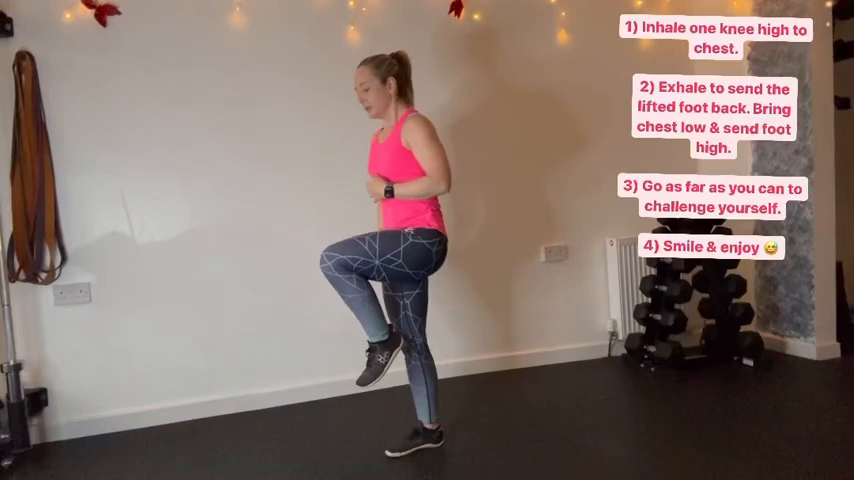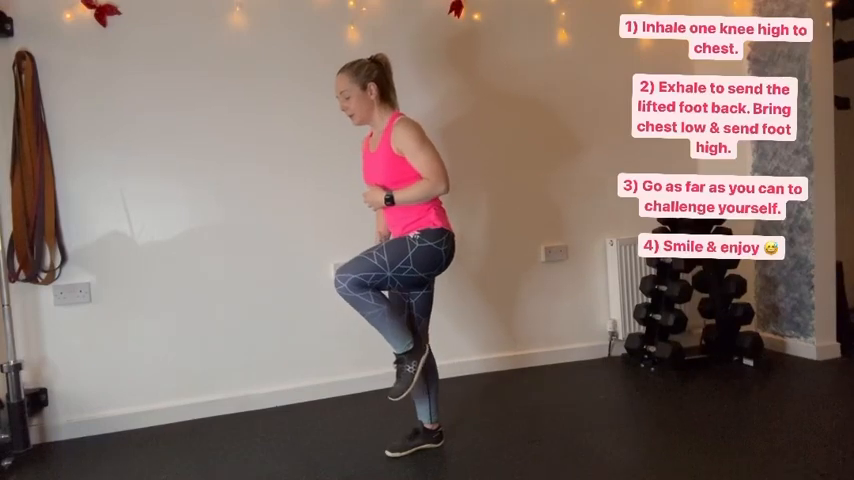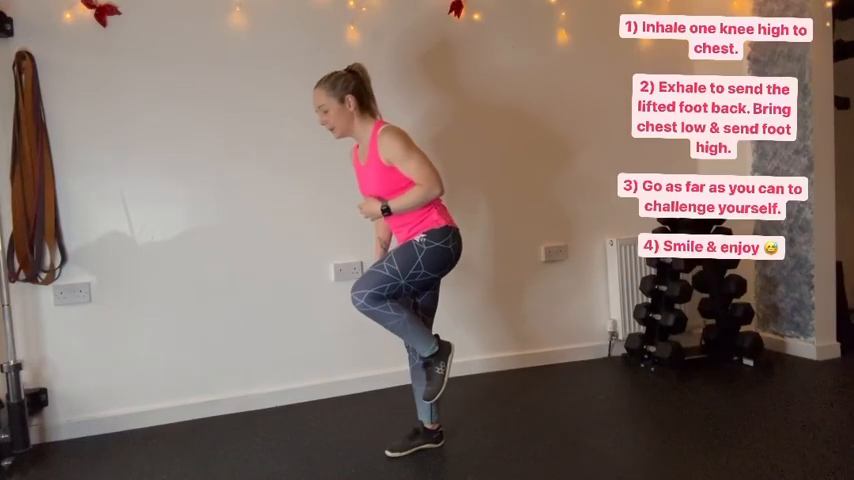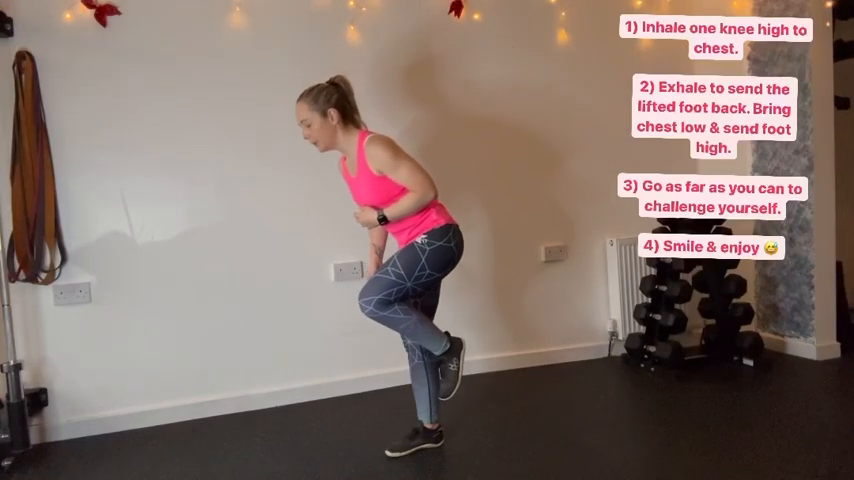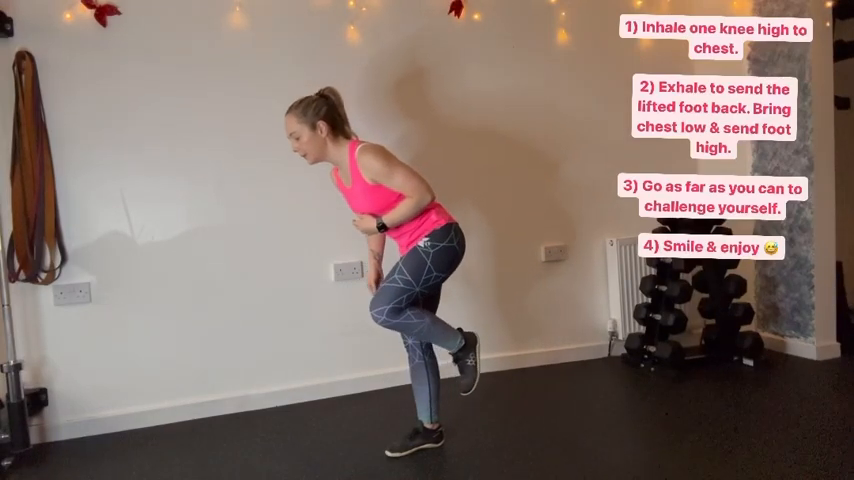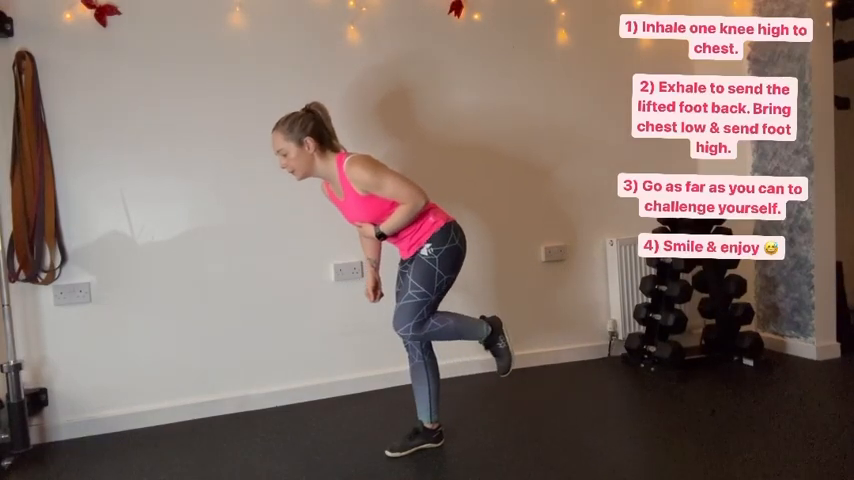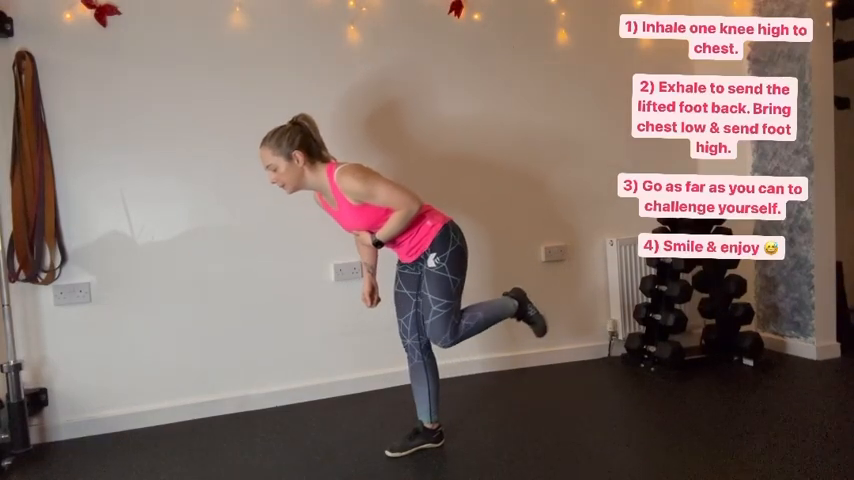
dt=0.5s
person 1, frame 1
left shoulder: (415, 125)
right shoulder: (379, 137)
left elbow: (440, 182)
left wrist: (388, 189)
right wrist: (377, 261)
left hip: (422, 241)
right hip: (401, 248)
left knee: (334, 259)
right knee: (412, 342)
left ankle: (382, 340)
right ankle: (429, 429)
person 1, frame 2
left shoulder: (403, 129)
right shoulder: (370, 142)
left elbow: (439, 183)
left wrist: (387, 196)
right wrist: (380, 255)
left hip: (429, 241)
right hip: (410, 247)
left knee: (348, 279)
right knee: (414, 342)
left ankle: (406, 351)
right ankle: (429, 428)
person 1, frame 3
left shoulder: (388, 138)
right shoulder: (359, 152)
left elbow: (433, 186)
left wrist: (383, 207)
right wrist: (380, 259)
left hip: (435, 240)
right hip: (417, 247)
left knee: (364, 294)
right knee: (414, 342)
left ankle: (436, 350)
right ankle: (429, 428)
person 1, frame 4
left shoulder: (376, 147)
right shoulder: (346, 163)
left elbow: (426, 190)
left wrist: (380, 216)
right wrist: (375, 261)
left hip: (437, 239)
right hip: (417, 248)
left knee: (372, 300)
right knee: (414, 341)
left ankle: (446, 347)
right ankle: (429, 428)
person 1, frame 5
left shoulder: (367, 156)
right shoulder: (338, 174)
left elbow: (423, 194)
left wrist: (380, 223)
right wrist: (375, 263)
left hip: (439, 239)
right hip: (416, 249)
left knee: (384, 309)
right knee: (414, 341)
left ankle: (462, 344)
right ankle: (430, 428)
person 1, frame 6
left shoulder: (356, 168)
right shoulder: (329, 186)
left elbow: (417, 200)
left wrist: (380, 231)
right wrist: (371, 271)
left hip: (438, 241)
right hip: (413, 254)
left knee: (407, 324)
right knee: (414, 342)
left ankle: (487, 331)
right ankle: (429, 428)
person 1, frame 7
left shoulder: (347, 179)
right shoulder: (321, 196)
left elbow: (411, 205)
left wrist: (377, 239)
right wrist: (368, 277)
left hip: (438, 245)
right hip: (411, 259)
left knee: (444, 333)
right knee: (414, 343)
left ankle: (515, 304)
right ankle: (430, 429)
